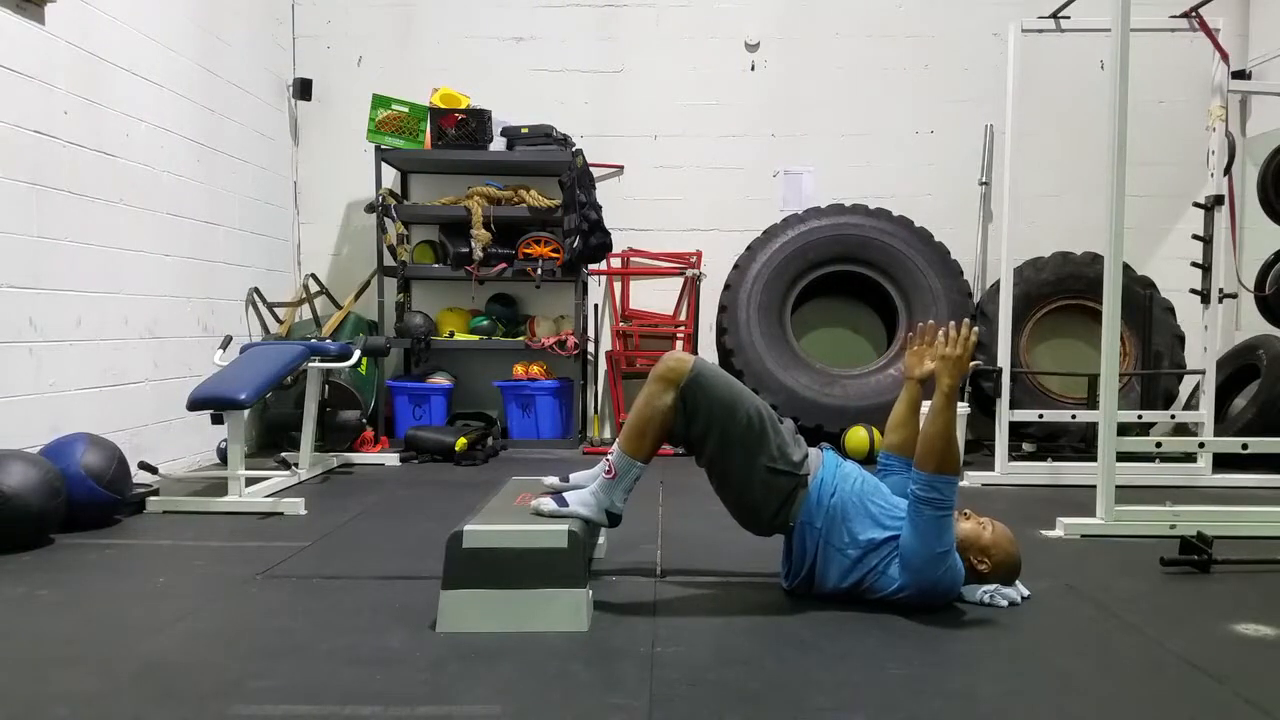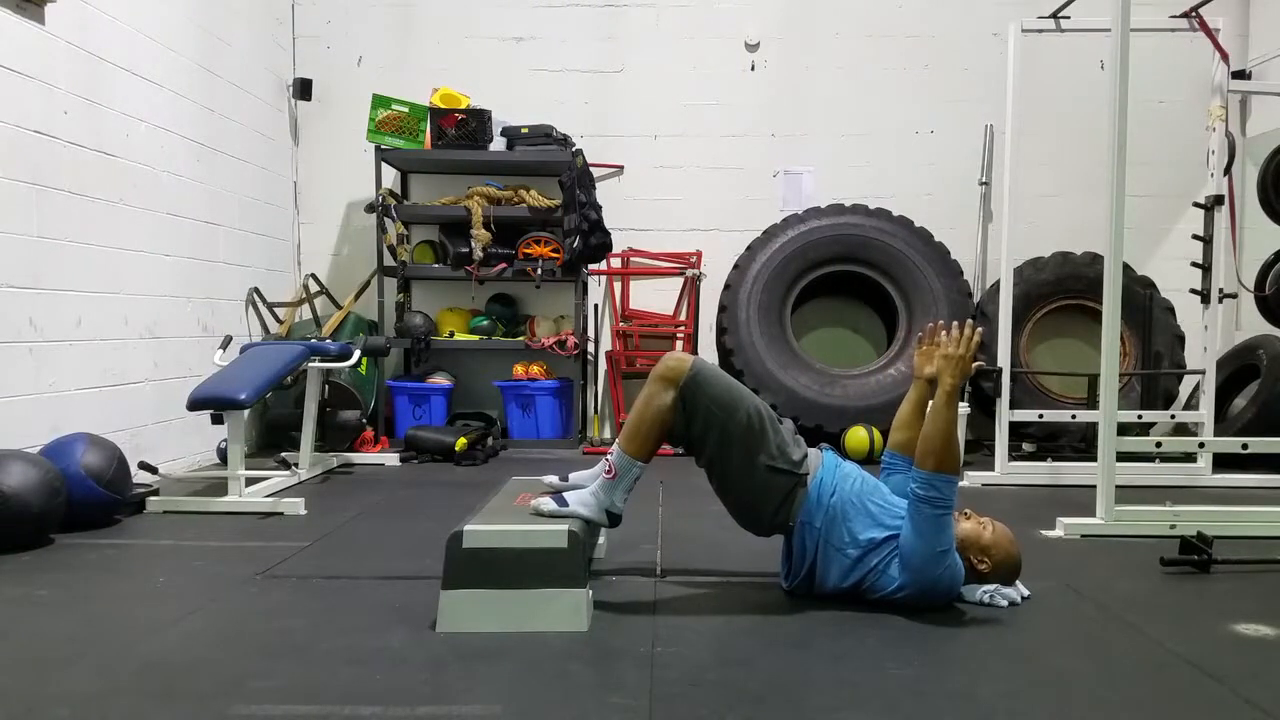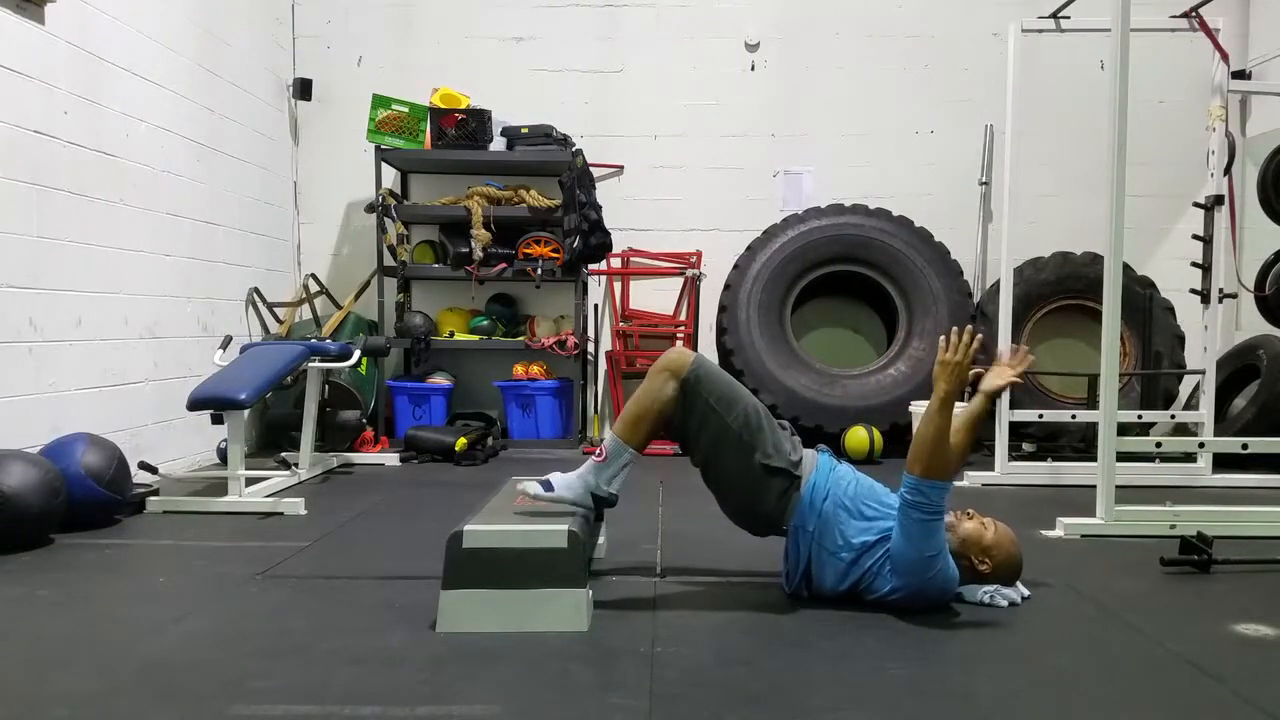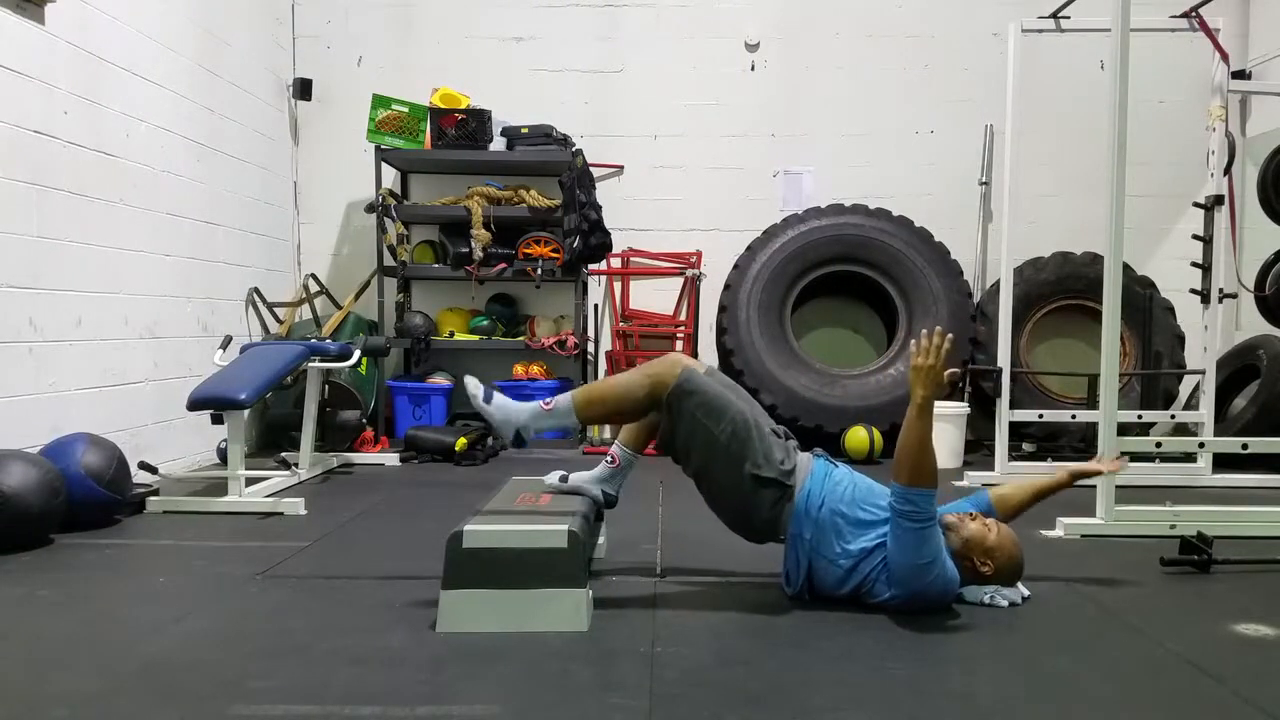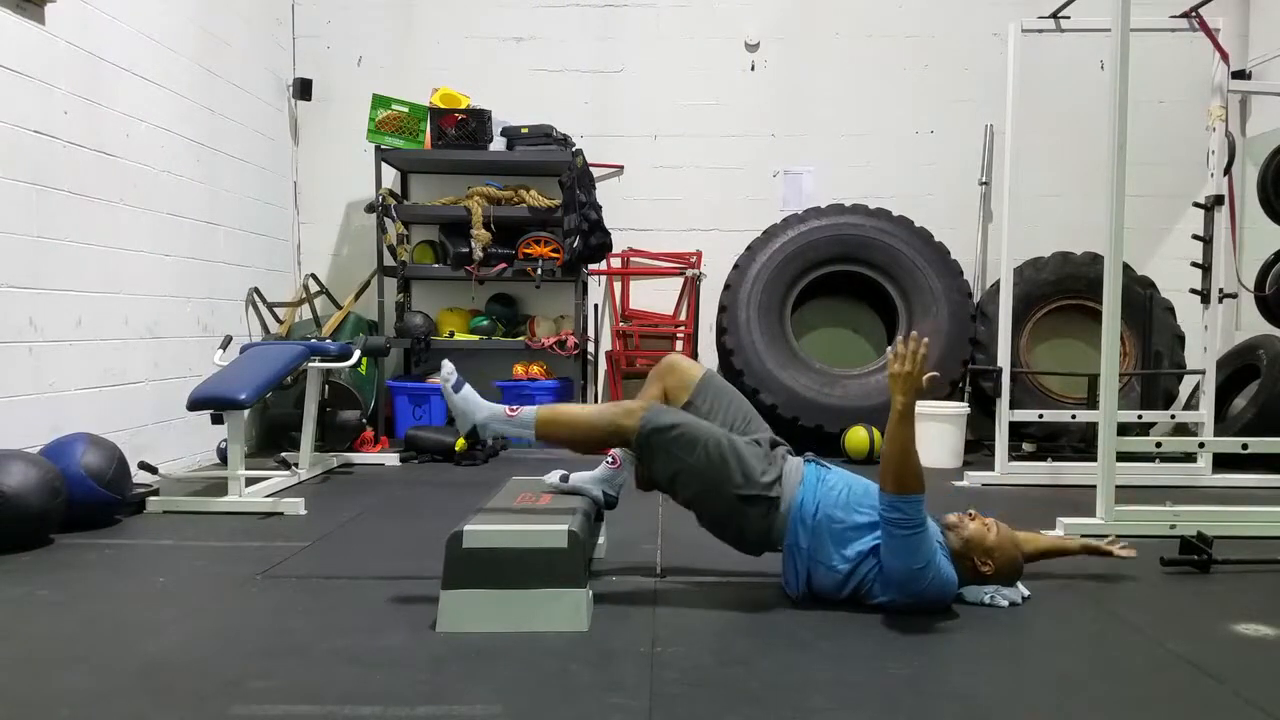
dt=0.4s
person 1, frame 1
left shoulder: (935, 573)
right shoulder: (912, 524)
left elbow: (936, 487)
right elbow: (898, 464)
left wrist: (946, 390)
right wrist: (914, 383)
left hip: (787, 488)
right hip: (803, 471)
left knee: (676, 371)
right knee: (678, 382)
left ankle: (605, 496)
right ankle: (607, 476)
person 1, frame 2
left shoulder: (935, 573)
right shoulder: (911, 520)
left elbow: (934, 486)
right elbow: (901, 462)
left wrist: (949, 390)
right wrist: (923, 382)
left hip: (786, 488)
right hip: (800, 473)
left knee: (676, 372)
right knee: (677, 386)
left ankle: (606, 497)
right ankle: (608, 476)
person 1, frame 3
left shoulder: (929, 575)
right shoulder: (935, 541)
left elbow: (926, 493)
right elbow: (927, 479)
left wrist: (946, 395)
right wrist: (984, 398)
left hip: (781, 487)
right hip: (799, 474)
left knee: (677, 366)
right knee: (676, 383)
left ankle: (593, 482)
right ankle: (599, 475)
person 1, frame 4
left shoulder: (929, 577)
right shoulder: (944, 544)
left elbow: (913, 499)
right elbow: (994, 497)
left wrist: (923, 399)
right wrist: (1071, 472)
left hip: (775, 492)
right hip: (794, 468)
left knee: (668, 374)
right knee: (675, 376)
left ankle: (525, 418)
right ankle: (607, 479)
person 1, frame 5
left shoulder: (928, 577)
right shoulder: (943, 547)
left elbow: (899, 504)
right elbow: (1017, 542)
left wrist: (902, 406)
right wrist: (1083, 542)
left hip: (764, 499)
right hip: (781, 468)
left knee: (632, 417)
right knee: (673, 369)
left ankle: (490, 418)
right ankle: (606, 481)
